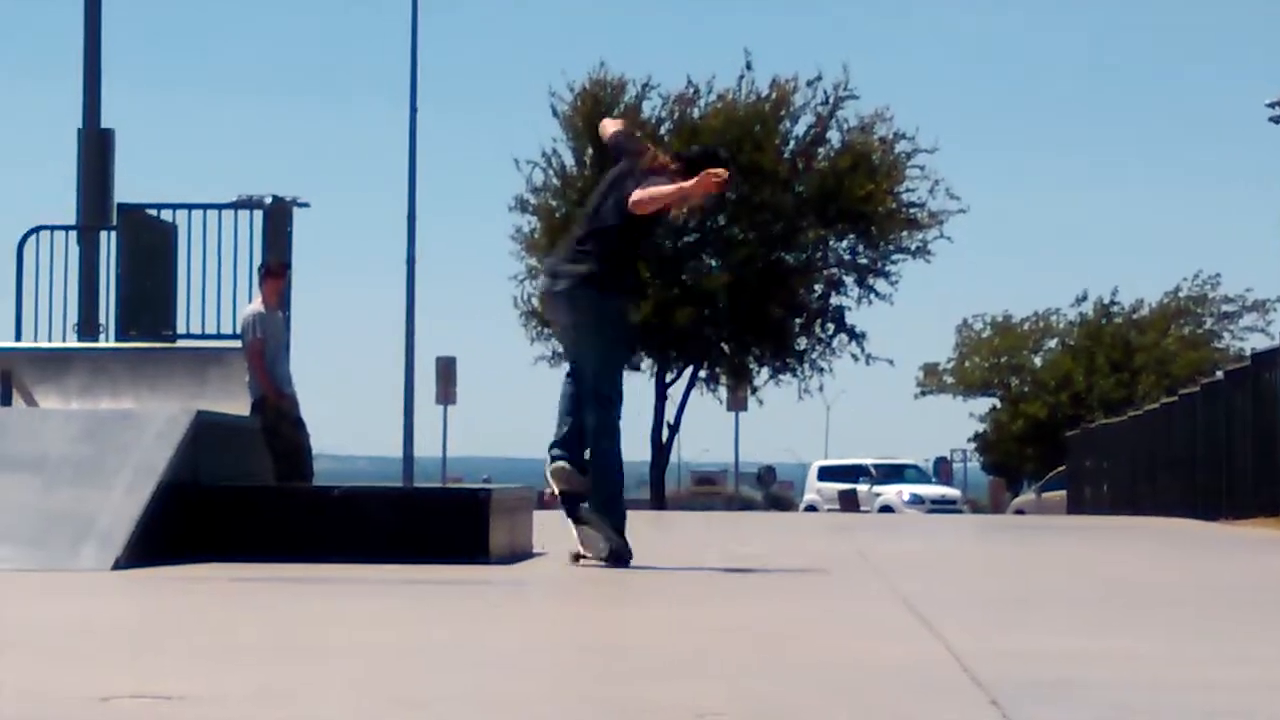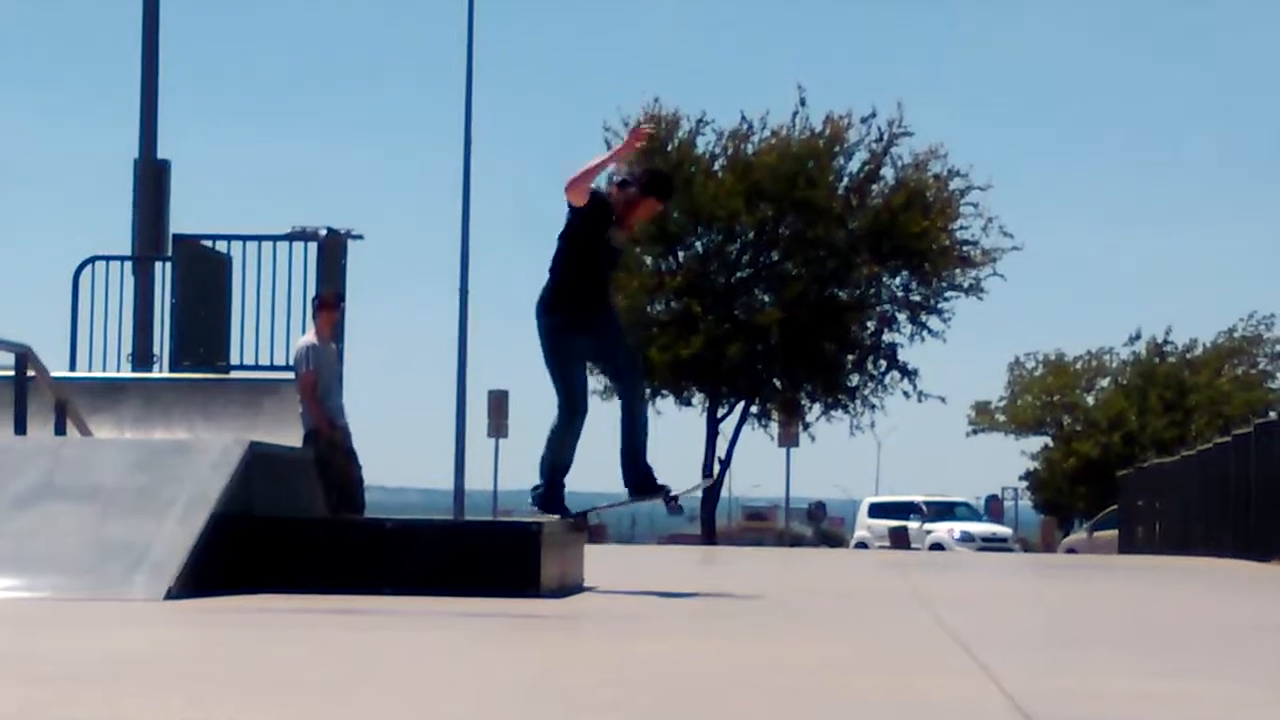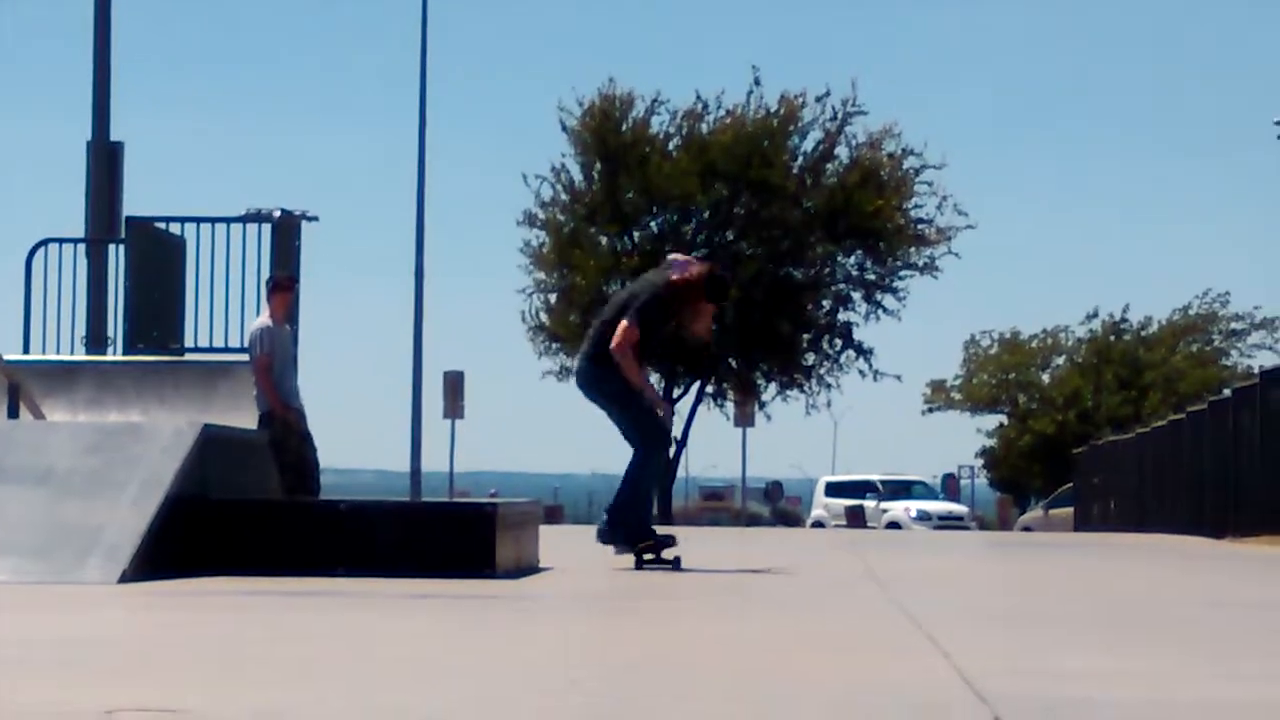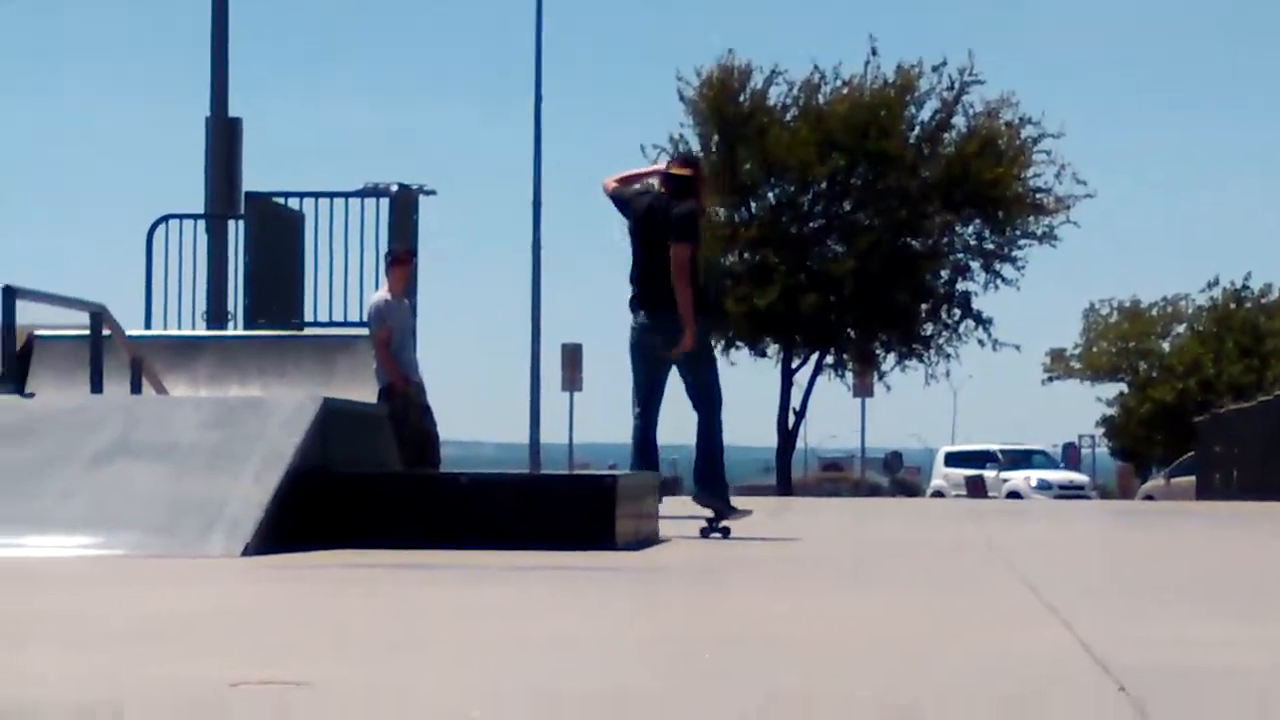
dt=1s
person 1, frame 1
left shoulder: (631, 159)
right shoulder: (654, 184)
left elbow: (609, 127)
right elbow: (638, 202)
right wrist: (690, 184)
left hip: (556, 285)
right hip: (591, 289)
left knee: (583, 373)
right knee: (604, 400)
left ankle: (564, 454)
right ankle: (606, 510)
person 1, frame 2
left shoulder: (618, 221)
right shoulder: (595, 209)
right elbow: (573, 188)
right wrist: (621, 151)
left hip: (599, 315)
right hip: (561, 318)
left knee: (634, 392)
right knee: (573, 406)
left ankle: (639, 479)
right ankle: (548, 492)
person 1, frame 3
left shoulder: (671, 279)
right shoulder: (656, 295)
left elbow: (677, 259)
right elbow: (619, 347)
right wrist: (649, 394)
left hip: (600, 369)
right hip: (599, 368)
left knee: (655, 437)
right knee: (654, 441)
left ankle: (635, 527)
right ankle: (616, 525)
person 1, frame 4
left shoulder: (640, 203)
right shoulder: (685, 211)
left elbow: (610, 184)
right elbow: (679, 268)
left wrist: (653, 170)
right wrist: (691, 326)
left hip: (644, 322)
right hip: (679, 323)
left knee: (644, 414)
right knee: (708, 411)
right ankle: (711, 490)
person 2, frame 1
left shoulder: (278, 314)
right shoulder: (254, 315)
right elbow: (255, 360)
left wrist: (288, 394)
right wrist: (274, 397)
left hip: (284, 397)
right hip: (268, 400)
left knee: (300, 454)
right knee: (277, 458)
person 2, frame 2
left shoulder: (331, 346)
right shoulder: (308, 346)
right elbow: (307, 393)
left wrist: (340, 427)
right wrist: (327, 429)
left hip: (337, 429)
right hip: (321, 432)
left knee: (352, 486)
right knee: (328, 490)
person 2, frame 3
left shoulder: (286, 329)
right shoulder: (262, 328)
right elbow: (262, 374)
left wrist: (295, 408)
right wrist: (281, 411)
left hip: (292, 410)
right hip: (276, 414)
left knee: (307, 467)
right knee: (284, 471)
person 2, frame 4
left shoulder: (405, 303)
right shoulder: (381, 303)
right elbow: (381, 348)
left wrist: (415, 381)
right wrist: (400, 384)
left hip: (412, 384)
right hip: (395, 387)
left knee: (427, 440)
right knee: (405, 445)
